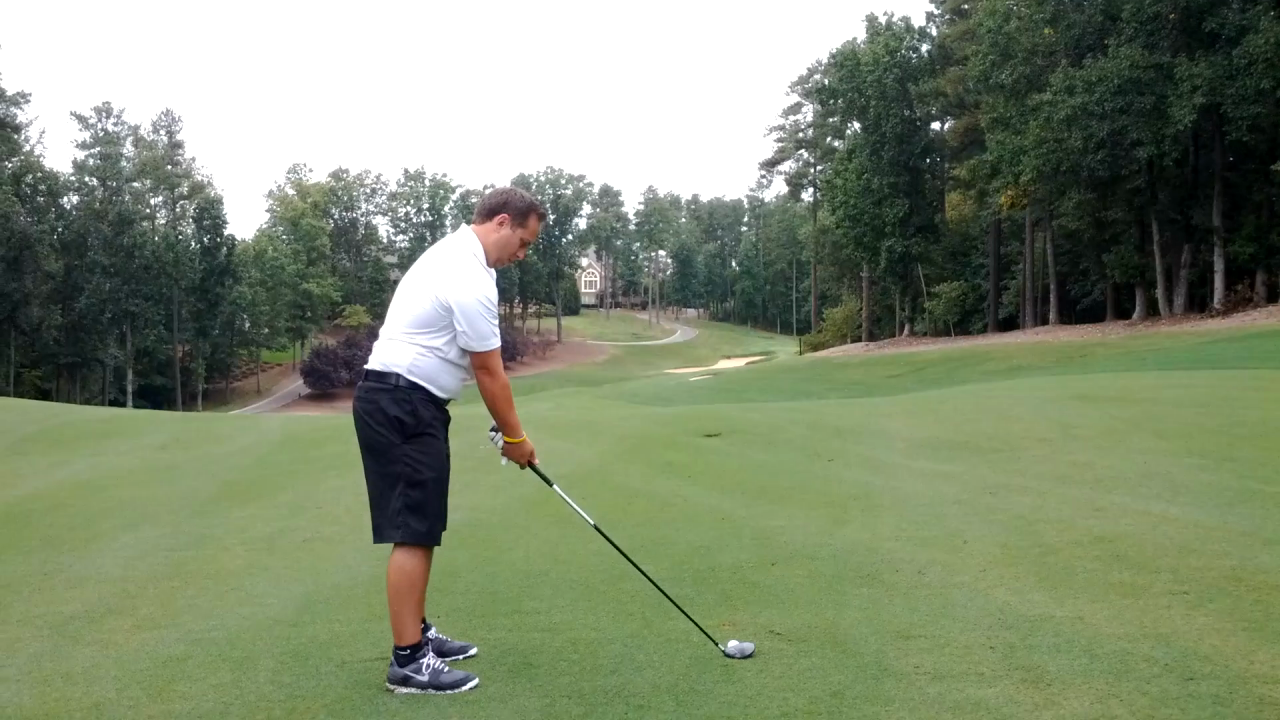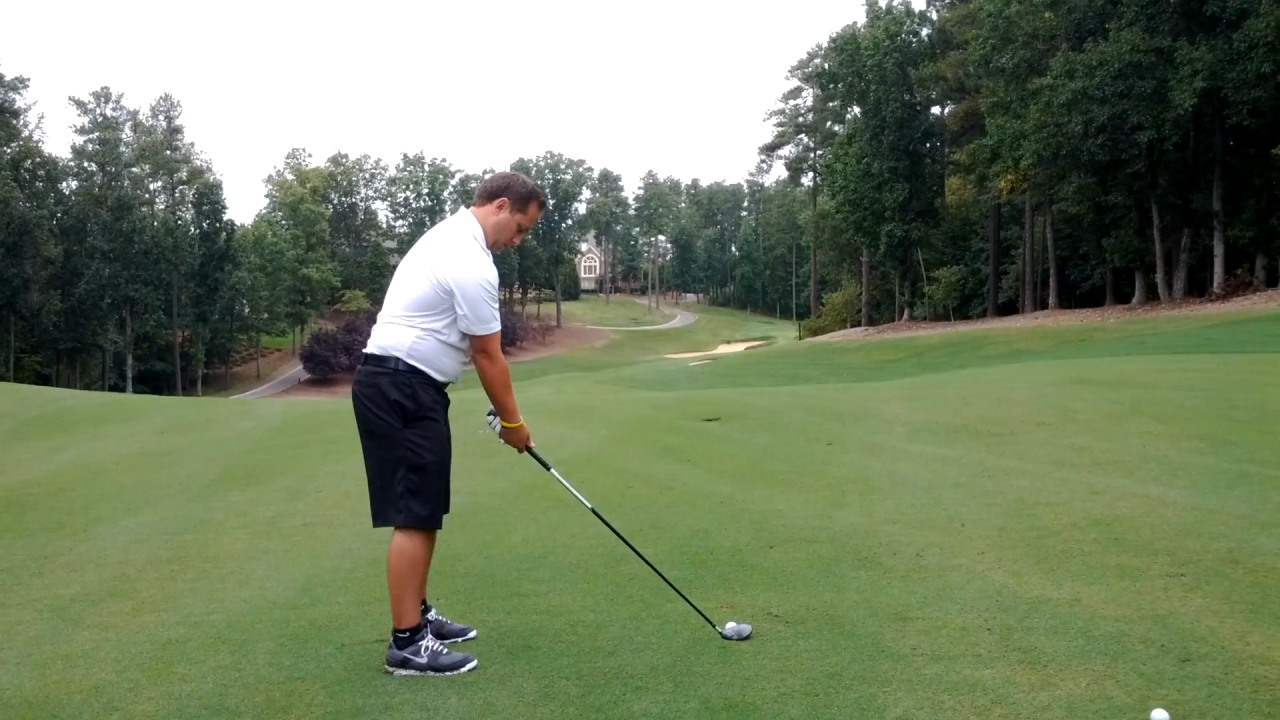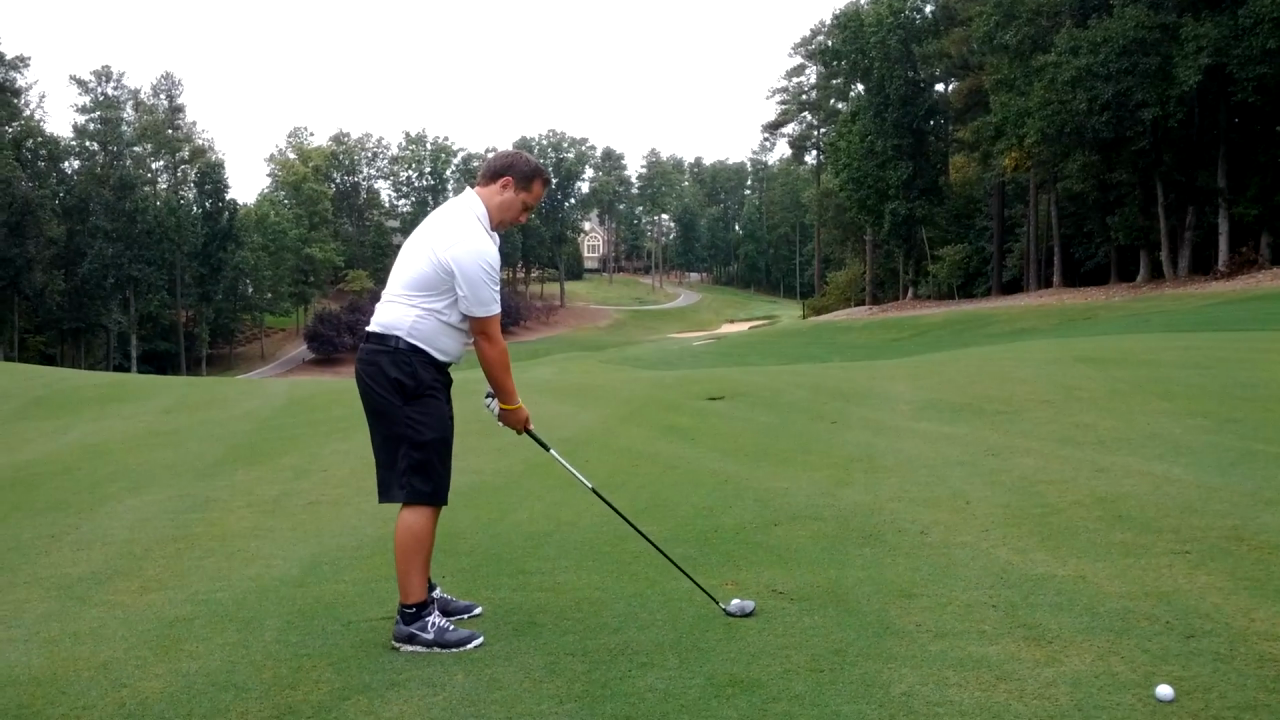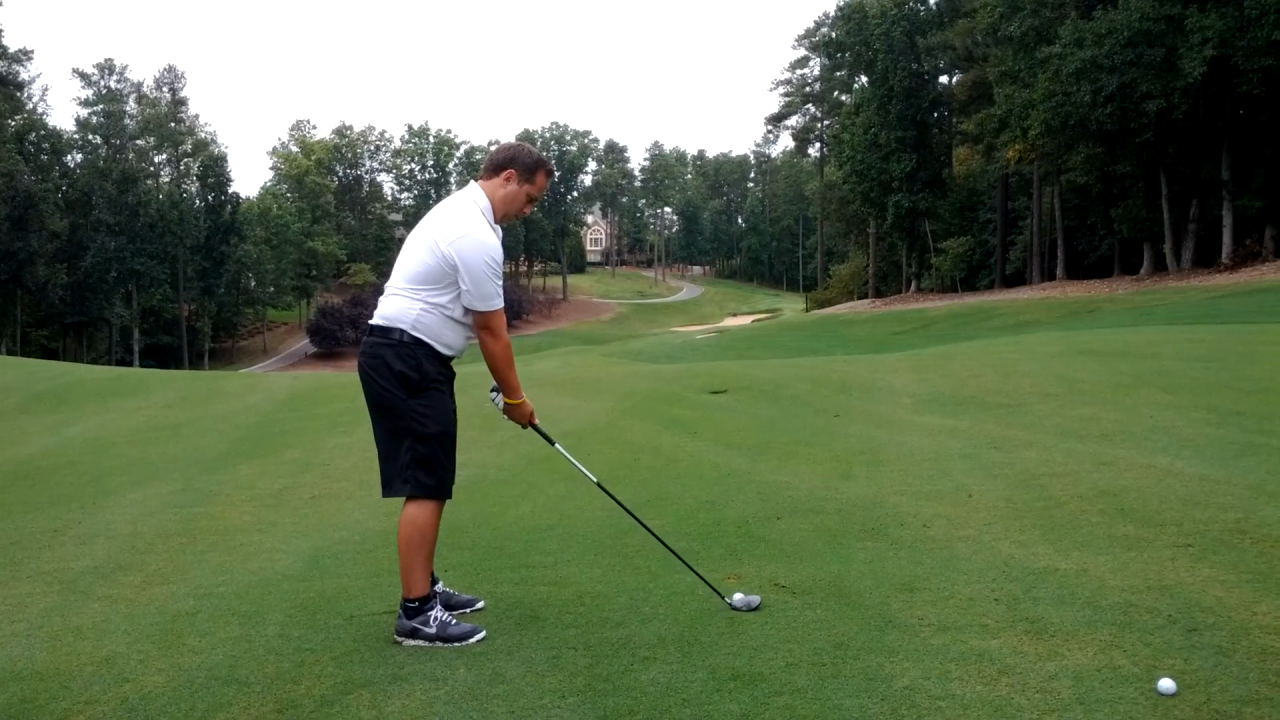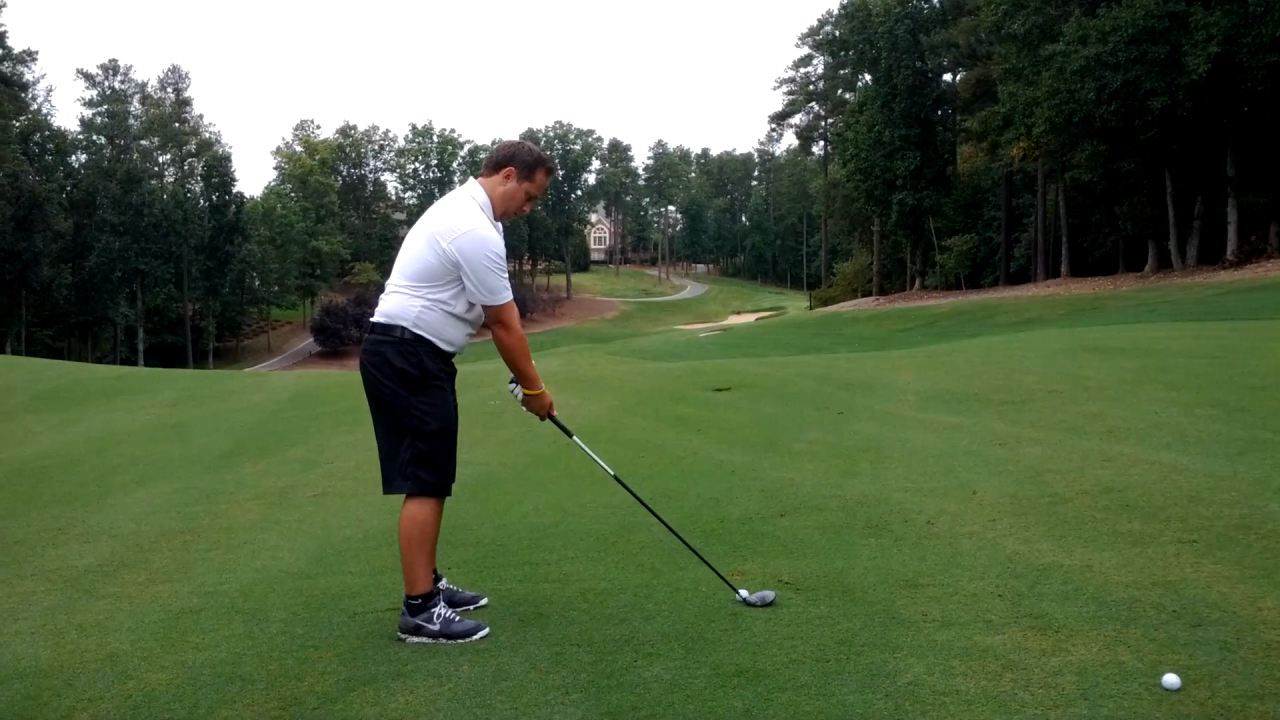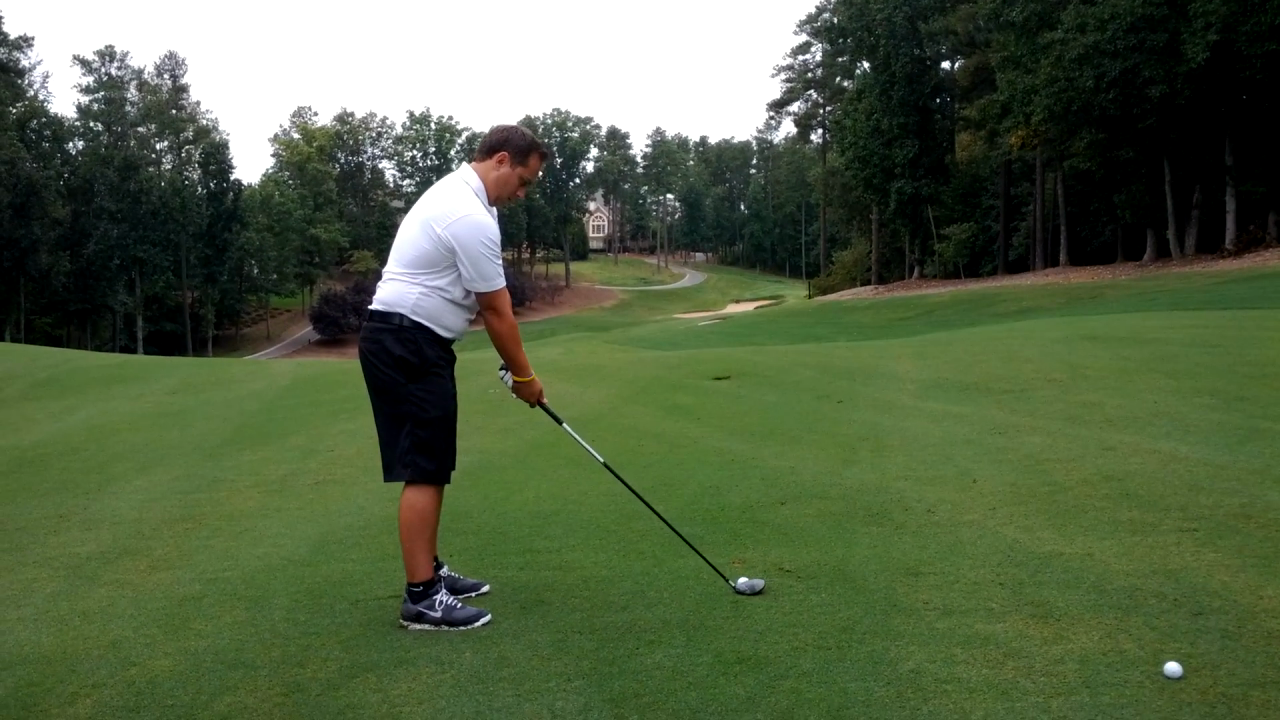
dt=0.4s
person 1, frame 1
left shoulder: (452, 251)
right shoulder: (470, 280)
right elbow: (489, 372)
right wrist: (515, 437)
left hip: (404, 400)
right hip: (401, 405)
left knee: (421, 526)
right knee: (414, 530)
left ankle: (417, 633)
right ankle: (408, 661)
person 1, frame 2
left shoulder: (449, 234)
right shoulder: (471, 264)
right elbow: (489, 355)
right wrist: (512, 421)
left hip: (400, 383)
right hip: (401, 388)
left knee: (423, 509)
right knee: (415, 514)
left ankle: (416, 616)
right ankle: (407, 643)
person 1, frame 3
left shoulder: (455, 214)
right shoulder: (474, 245)
right elbow: (488, 338)
right wrist: (511, 404)
left hip: (402, 361)
right hip: (402, 366)
left knee: (425, 486)
right knee: (421, 490)
left ankle: (421, 593)
right ankle: (413, 619)
person 1, frame 4
left shoulder: (460, 208)
right shoulder: (477, 237)
right elbow: (492, 332)
right wrist: (515, 397)
left hip: (405, 354)
right hip: (405, 359)
left knee: (429, 480)
right knee: (425, 484)
left ankle: (424, 587)
right ankle: (416, 614)
person 1, frame 5
left shoulder: (461, 206)
right shoulder: (477, 233)
left elbow: (495, 314)
right elbow: (504, 324)
left wrist: (525, 375)
right wrist: (534, 389)
left hip: (408, 352)
right hip: (406, 356)
left knee: (430, 477)
right knee: (424, 481)
left ankle: (427, 584)
right ankle: (419, 611)
person 1, frame 6
left shoulder: (455, 191)
right shoulder: (471, 218)
left elbow: (488, 301)
right elbow: (496, 310)
left wrist: (514, 363)
right wrist: (523, 375)
left hip: (409, 340)
right hip: (406, 344)
left knee: (430, 465)
right knee: (424, 469)
left ankle: (430, 572)
right ankle: (422, 599)
